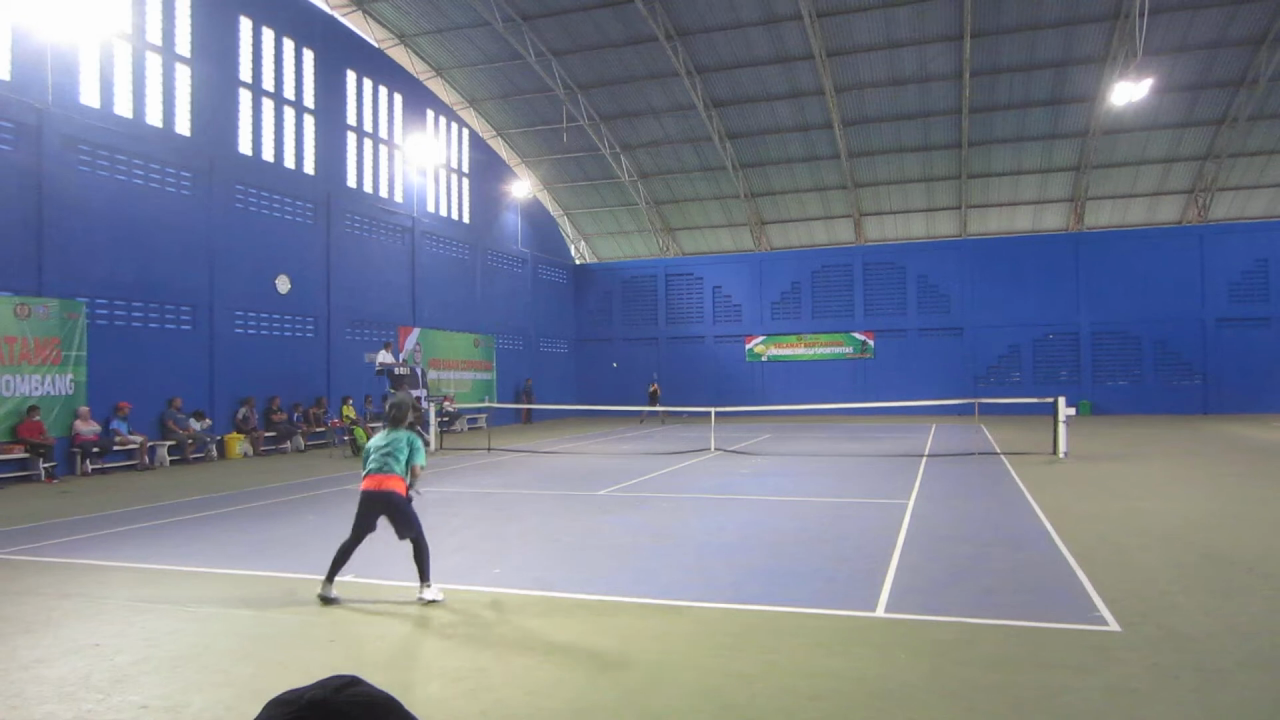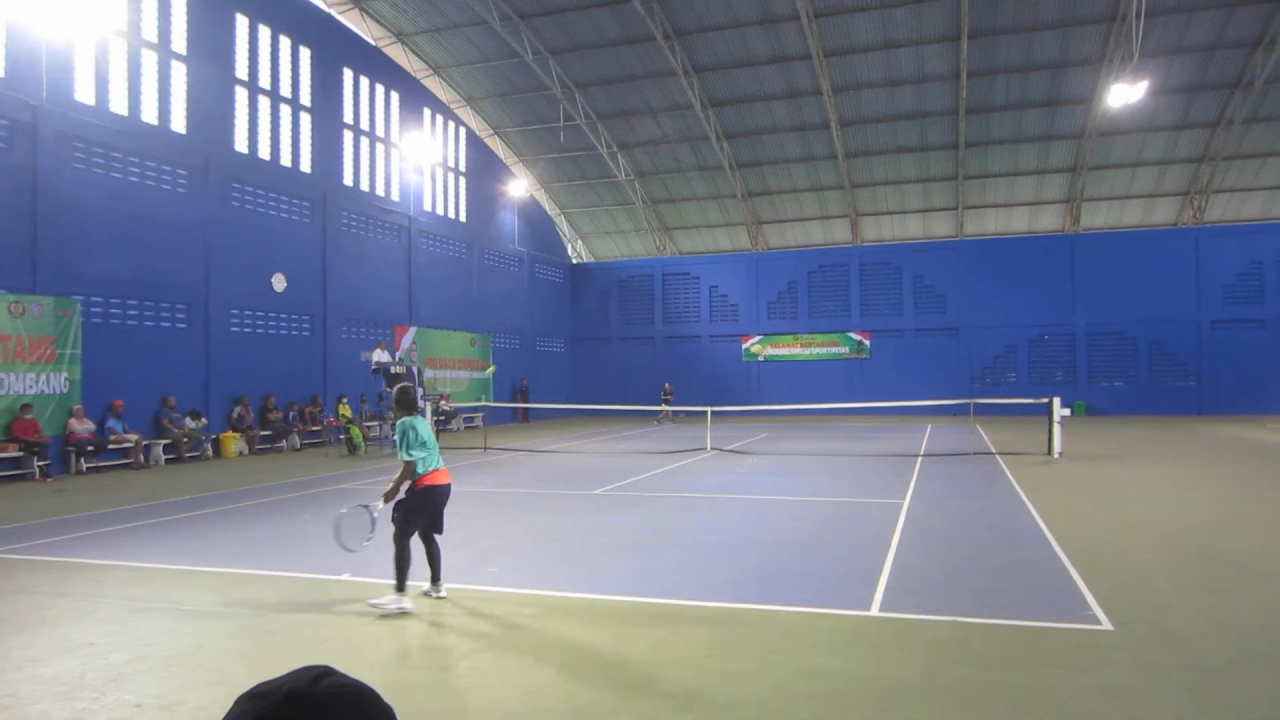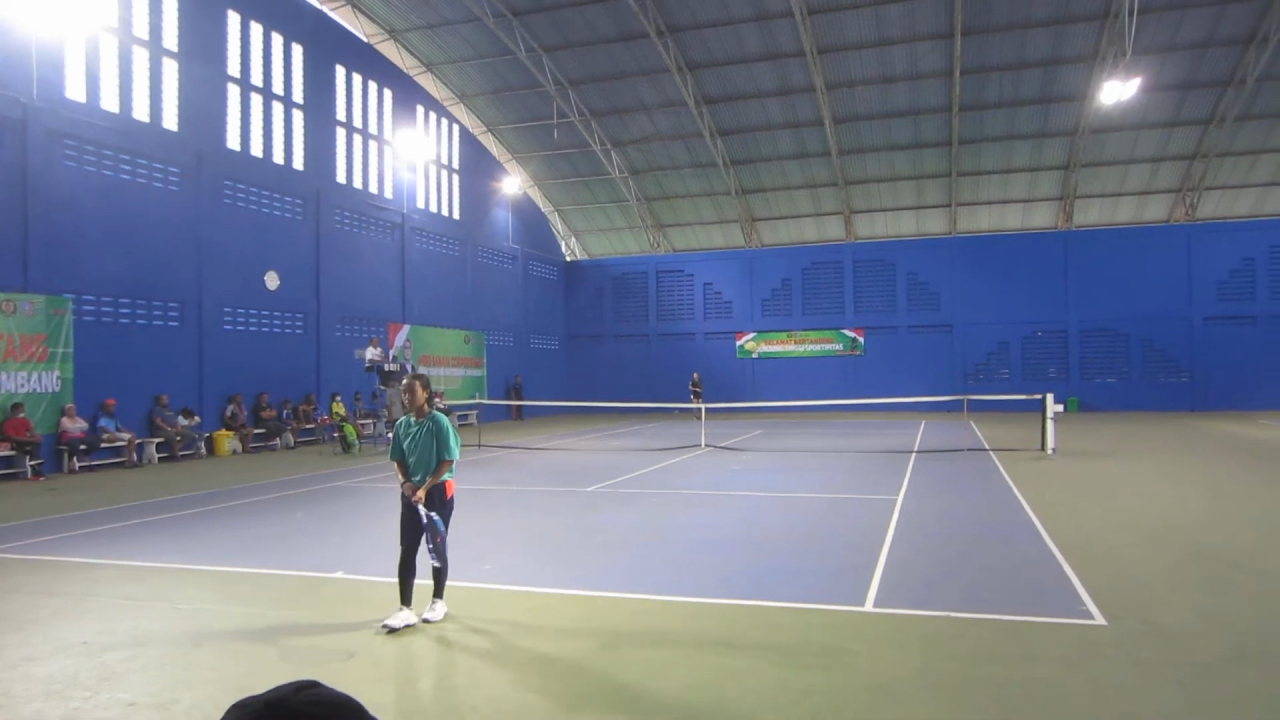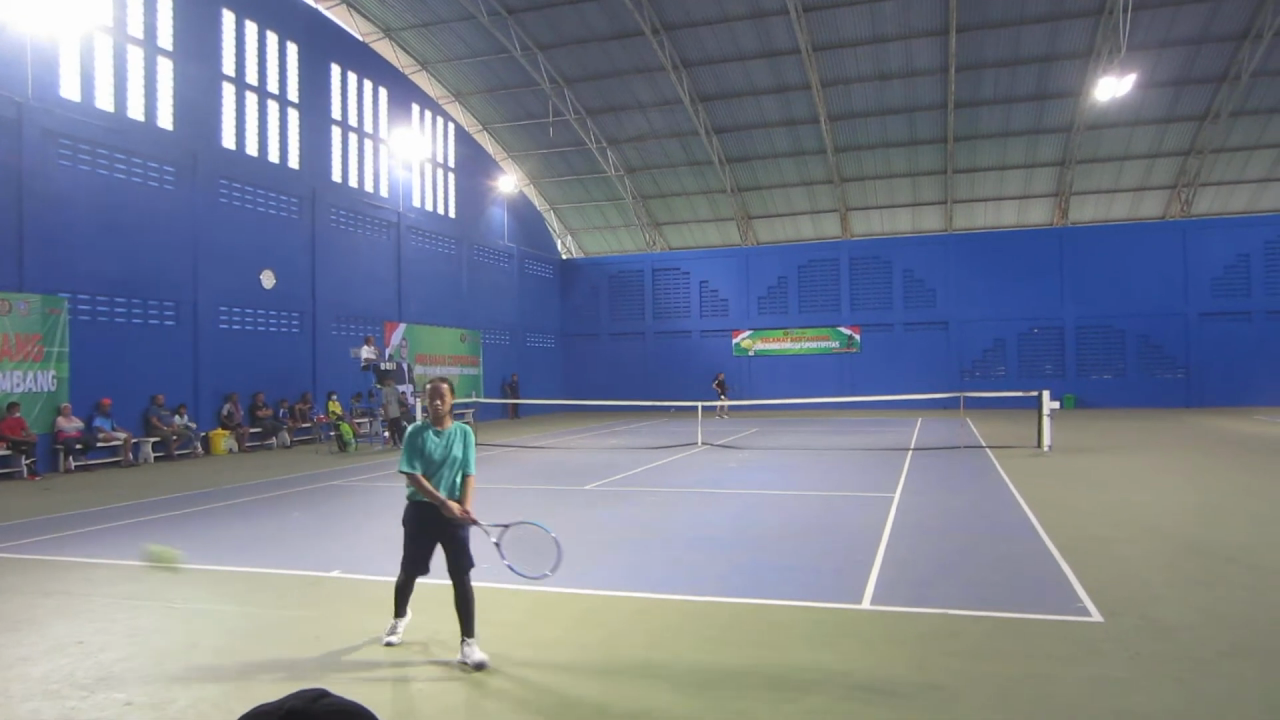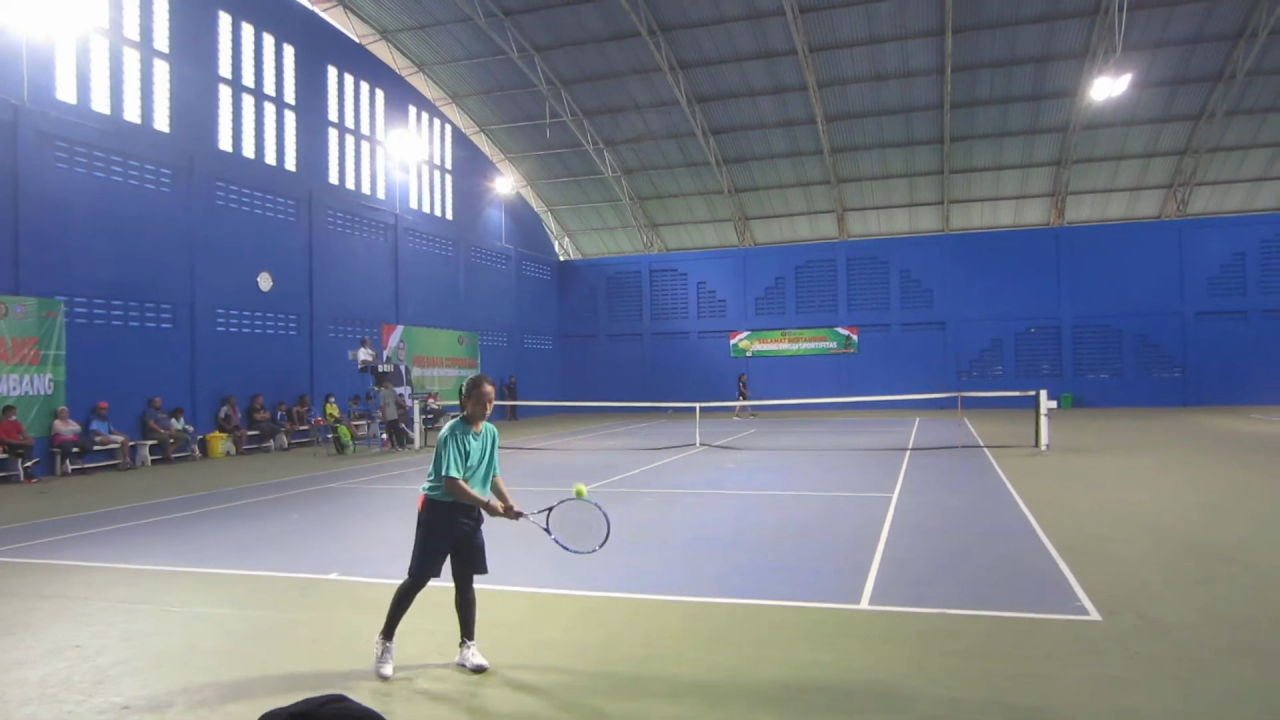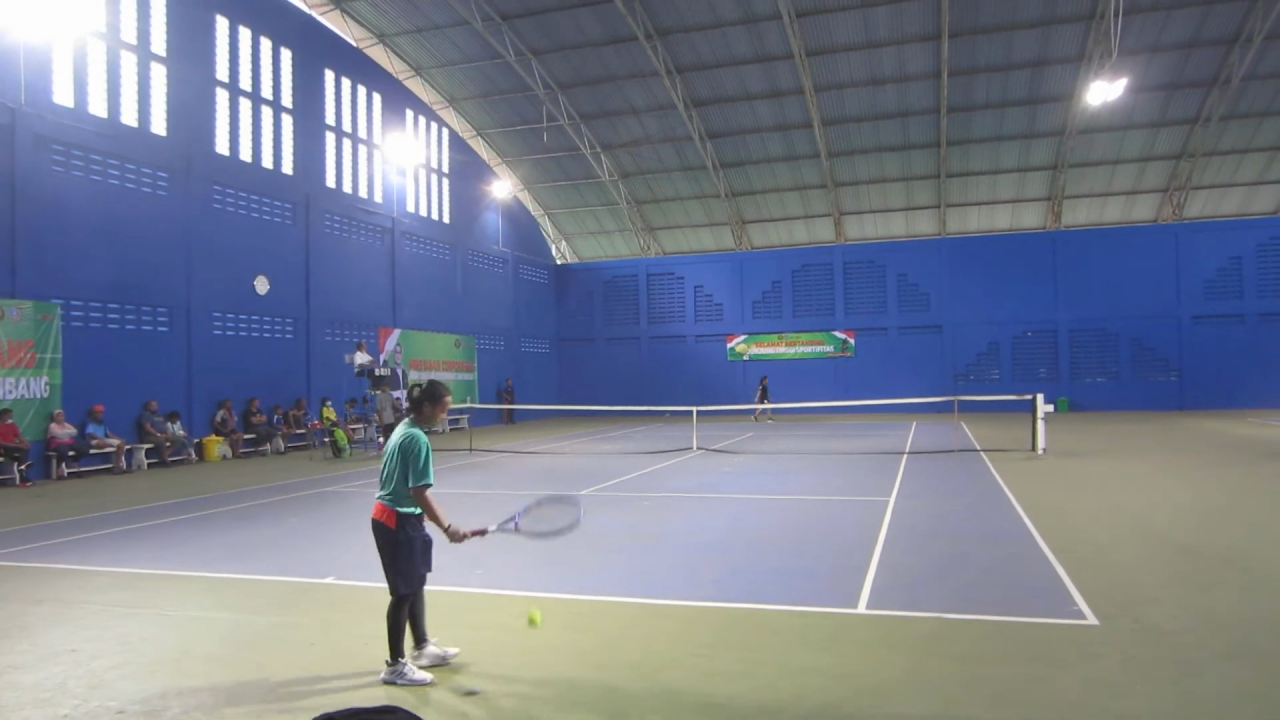
dt=0.7s
person 1, frame 1
left shoulder: (375, 439)
right shoulder: (412, 438)
right elbow: (416, 471)
right wrist: (407, 487)
left hip: (369, 489)
right hip: (393, 490)
left knee: (355, 538)
right knee: (417, 538)
left ankle: (327, 585)
right ankle: (426, 589)
person 1, frame 2
left shoulder: (404, 424)
right shoulder: (421, 421)
left elbow: (410, 463)
left wrist: (394, 488)
right wrist: (398, 484)
left hip: (427, 486)
right hip: (442, 482)
left knee: (401, 537)
right knee: (427, 534)
left ankle: (400, 596)
right ankle: (436, 585)
person 1, frame 3
left shoulder: (439, 422)
right shoulder: (402, 425)
left elbow: (448, 461)
right elbow: (399, 460)
left wrist: (424, 489)
right wrist: (405, 483)
left hip: (438, 492)
right hip: (411, 493)
left knee: (436, 548)
right knee: (407, 550)
left ankle: (438, 601)
right ankle: (405, 610)
person 1, frame 4
left shoulder: (464, 433)
right shoulder: (416, 433)
left elbow: (468, 475)
right elbow: (413, 476)
left wrist: (466, 506)
right wrist: (443, 503)
left hip: (454, 513)
right hip: (420, 510)
left knee: (461, 576)
right knee: (409, 572)
left ankle: (468, 643)
right ankle: (400, 618)
person 1, frame 5
left shoulder: (491, 433)
right shoulder: (453, 434)
left elbow: (491, 476)
right elbow: (450, 482)
left wrist: (508, 504)
right wrist: (486, 503)
left hip: (469, 514)
right hip: (439, 510)
left knee: (465, 581)
right knee: (417, 579)
left ankle: (467, 646)
right ankle: (384, 641)
person 1, frame 6
left shoulder: (404, 430)
right shoulder: (417, 439)
right elbow: (419, 493)
left wrist: (425, 513)
right wrist: (447, 527)
left hip: (402, 517)
right hip: (398, 522)
left knee: (415, 584)
right knee: (404, 592)
left ankle: (422, 647)
right ankle: (395, 665)
